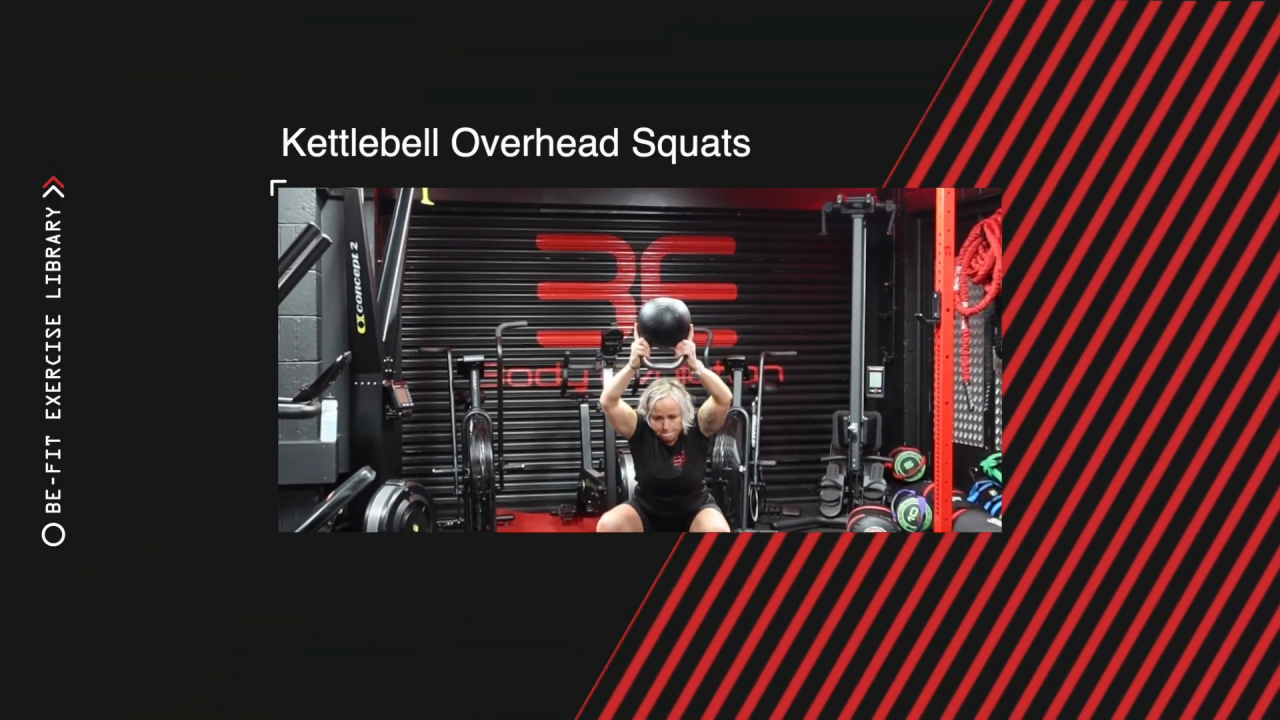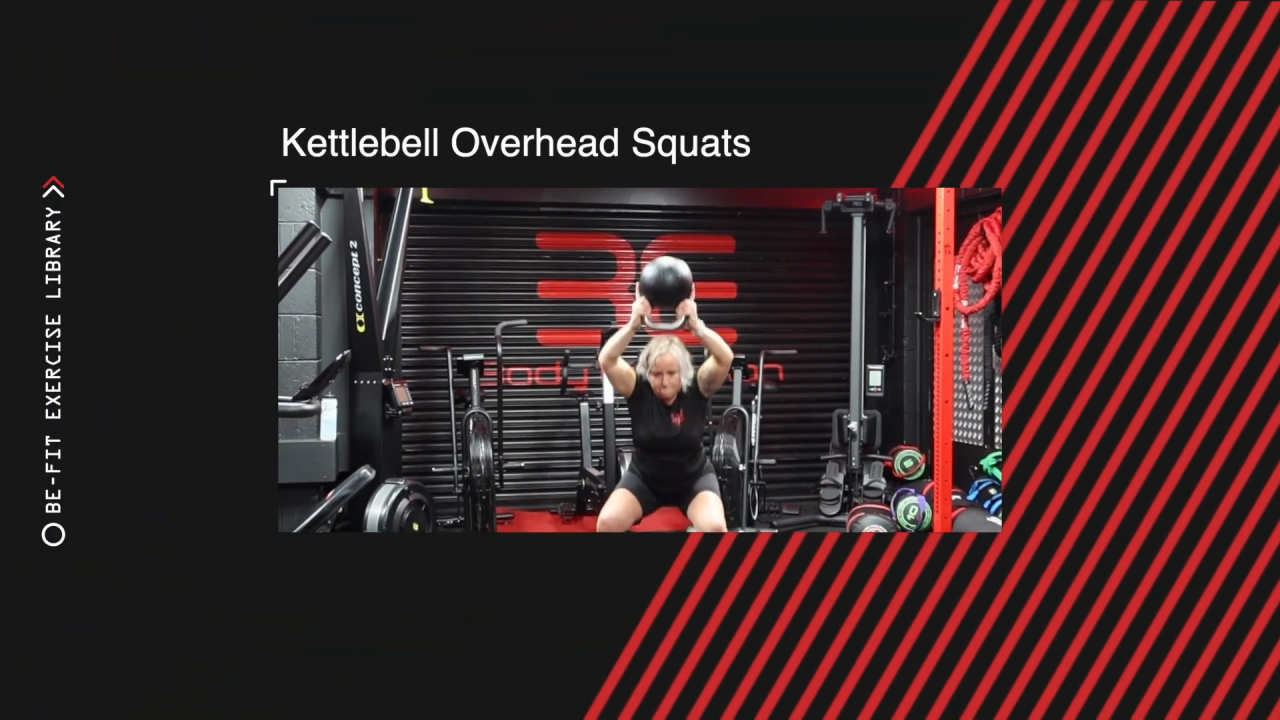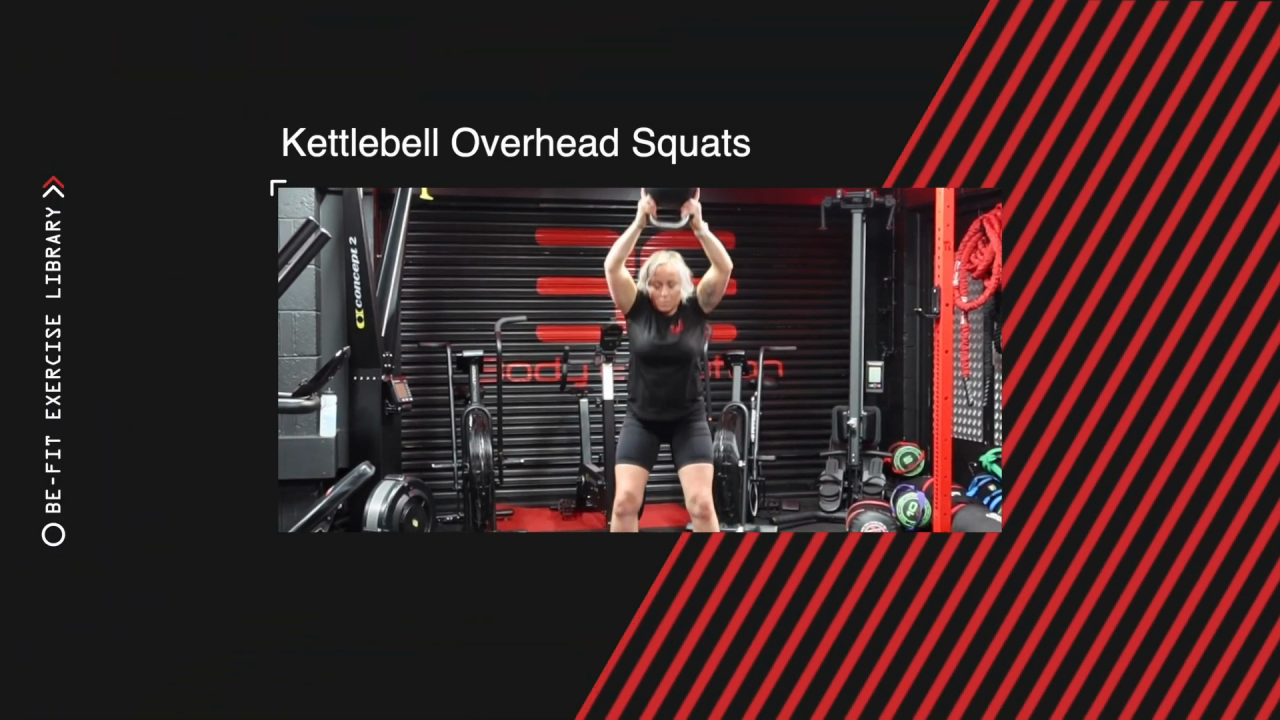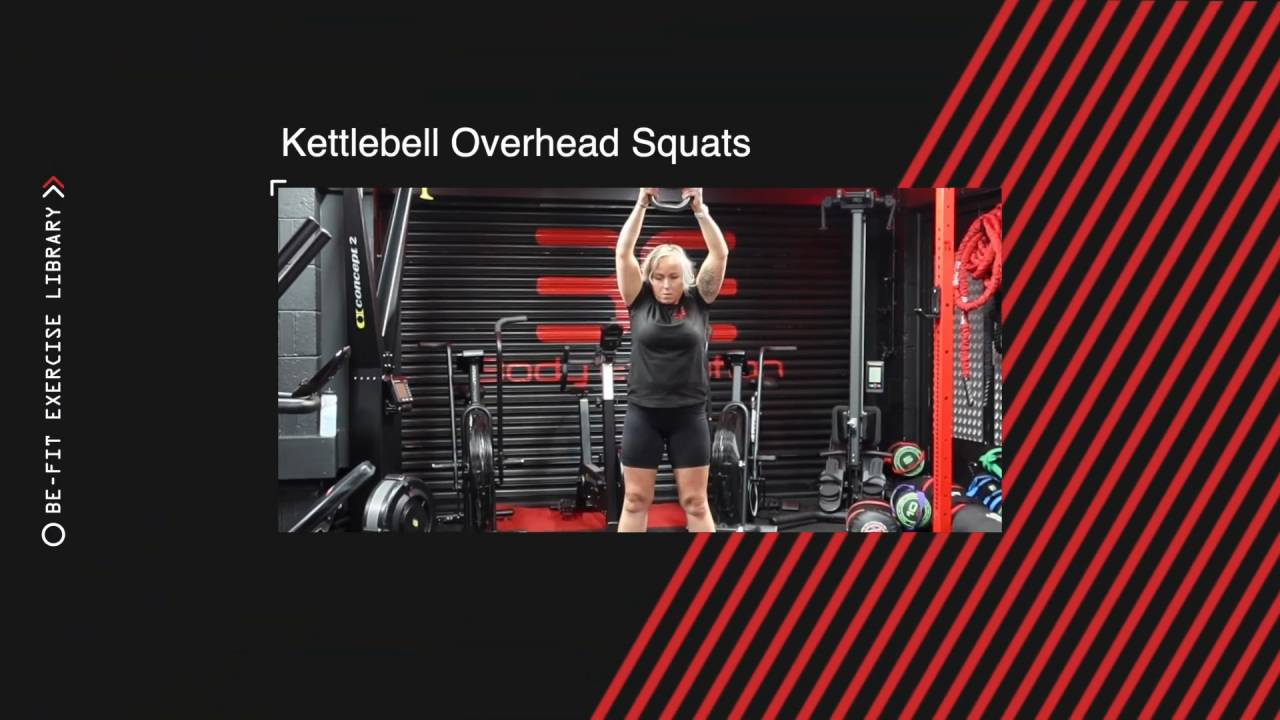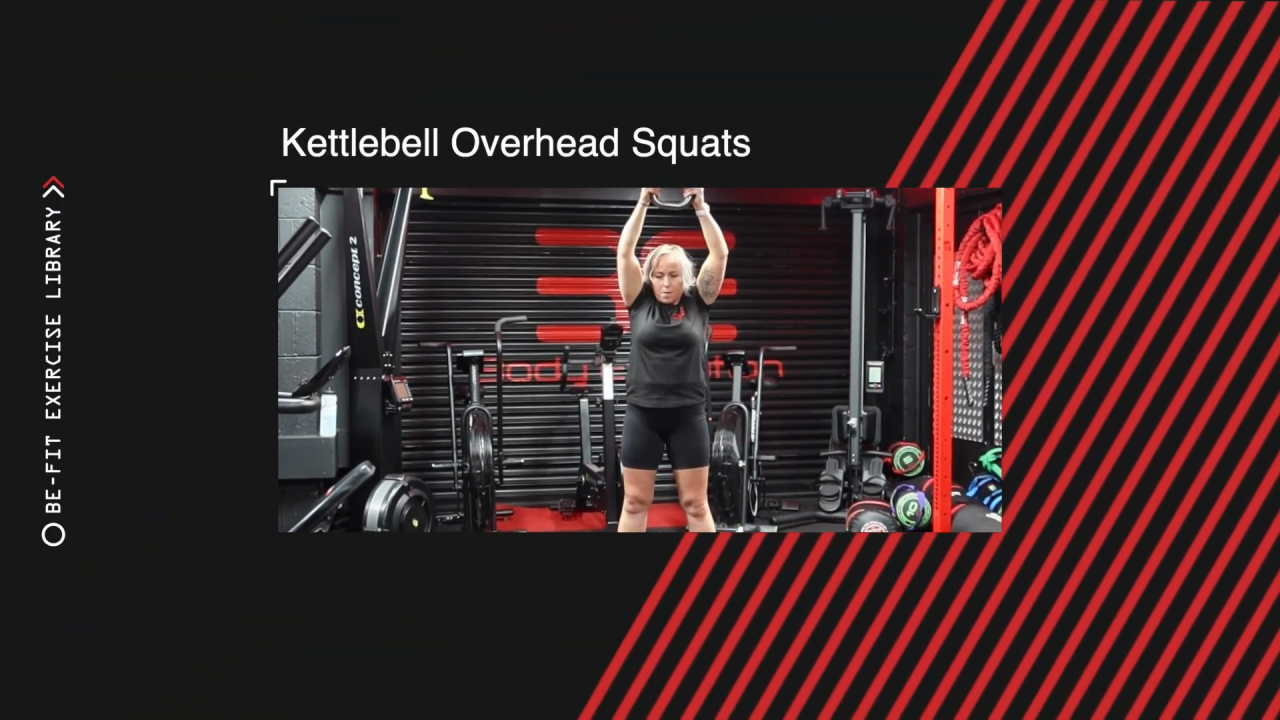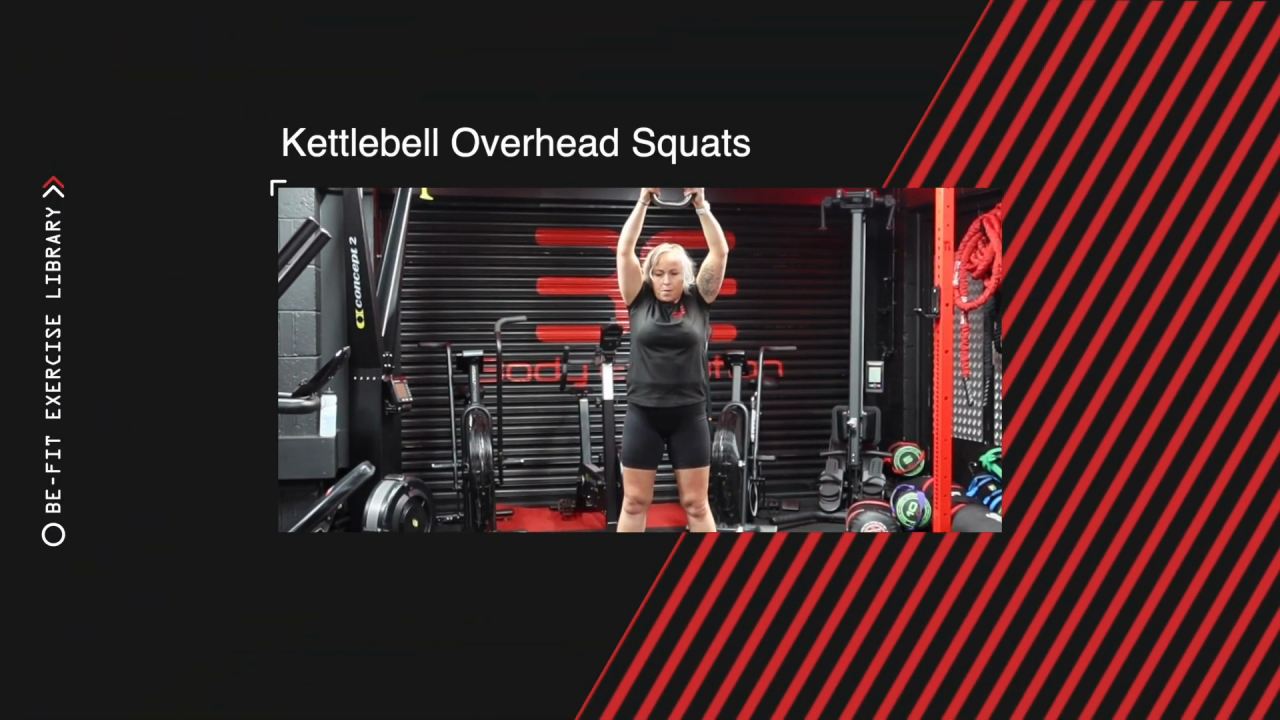
dt=0.4s
person 1, frame 1
left shoulder: (697, 429)
right shoulder: (639, 430)
left elbow: (725, 399)
right elbow: (608, 402)
left wrist: (695, 365)
left hip: (694, 511)
right hip: (648, 511)
left knee: (718, 531)
right knee: (608, 526)
person 1, frame 2
left shoulder: (696, 389)
right shoulder: (637, 389)
left elbow: (724, 358)
right elbow: (607, 360)
left wrist: (695, 325)
right wrist: (633, 323)
left hip: (692, 478)
right hip: (645, 478)
left knee: (714, 527)
right knee: (608, 521)
person 1, frame 3
left shoulder: (696, 309)
right shoulder: (636, 309)
left elbow: (724, 268)
right elbow: (612, 266)
left wrist: (699, 226)
right wrist: (639, 222)
left hip: (688, 421)
right hip: (642, 420)
left knee: (701, 505)
right knee: (625, 502)
person 1, frame 4
left shoulder: (698, 302)
right shoulder: (640, 302)
left elbow: (719, 253)
right elbow: (623, 252)
left wrist: (699, 208)
right wrist: (641, 203)
left hip: (688, 415)
right hip: (644, 413)
left knee: (696, 503)
right knee: (635, 501)
person 1, frame 5
left shoulder: (699, 303)
right shoulder: (640, 303)
left elbow: (719, 253)
right elbow: (625, 251)
left wrist: (701, 207)
right wrist: (643, 203)
left hip: (687, 415)
right hip: (643, 414)
left knee: (695, 504)
right knee: (635, 502)
person 1, frame 6
left shoulder: (699, 301)
right shoulder: (639, 301)
left elbow: (719, 251)
right elbow: (625, 250)
left wrist: (701, 205)
right wrist: (643, 201)
left hip: (688, 415)
right hip: (643, 413)
left knee: (696, 504)
right knee: (634, 502)
